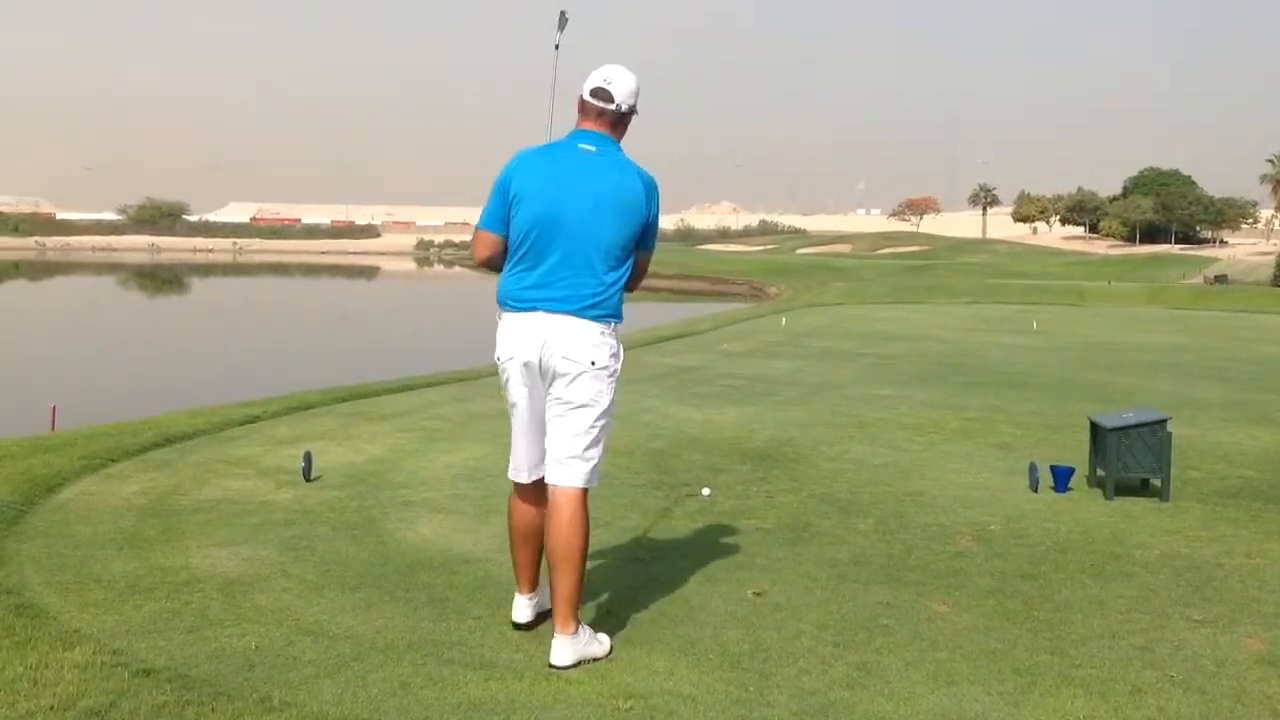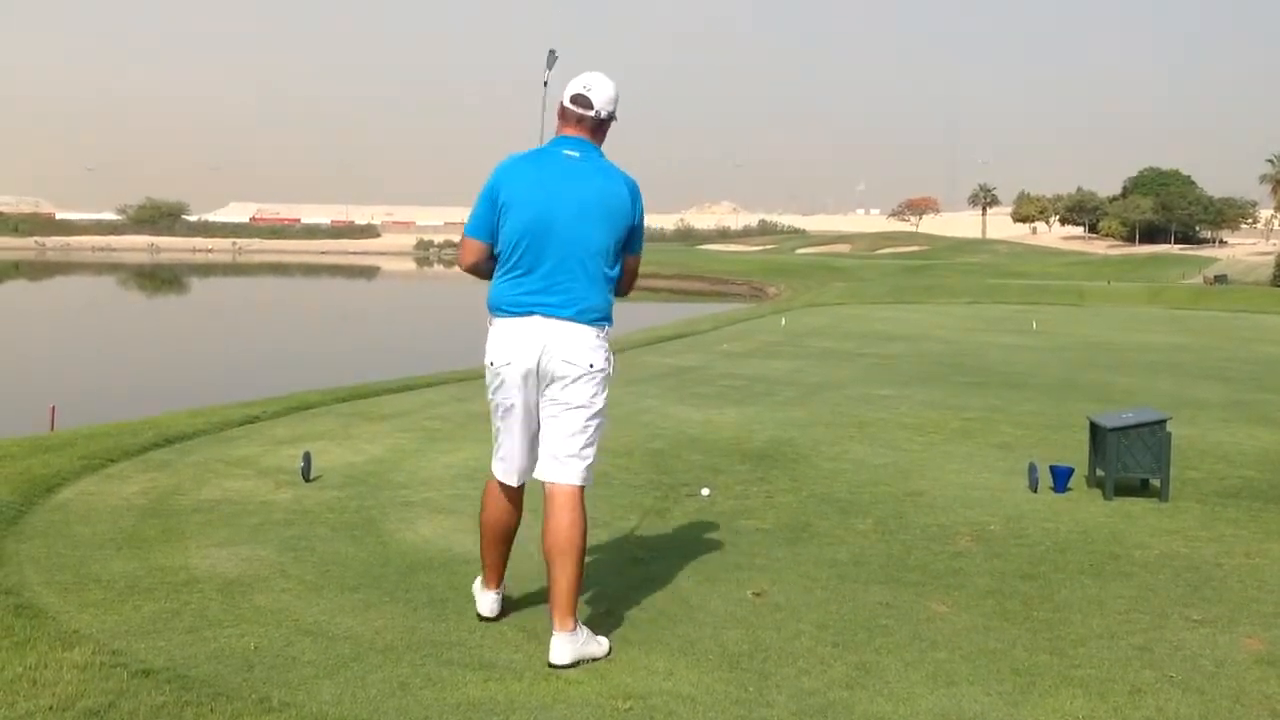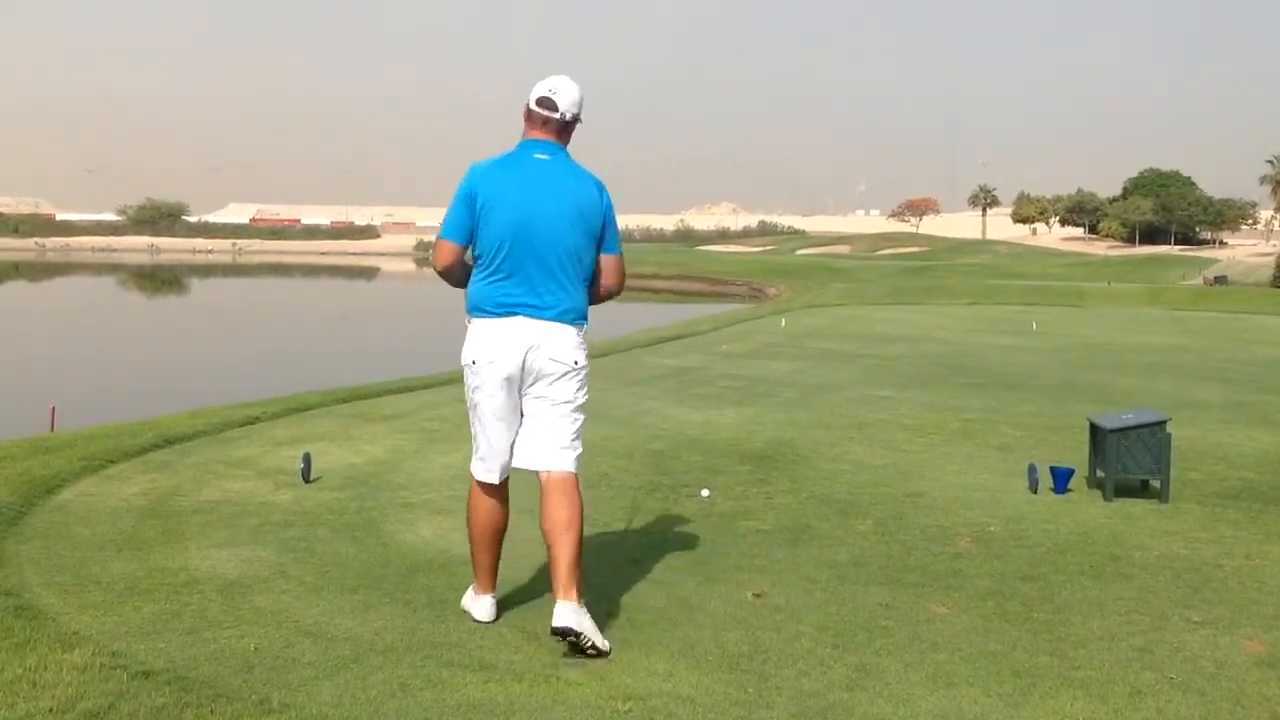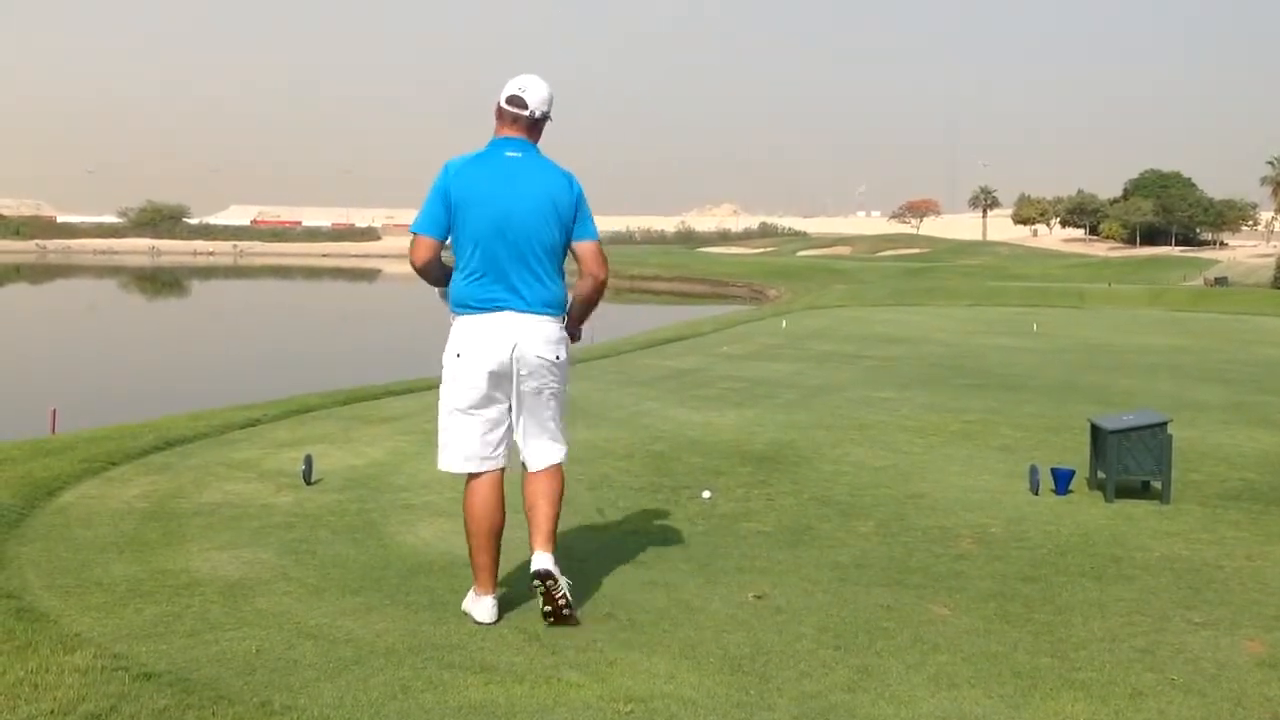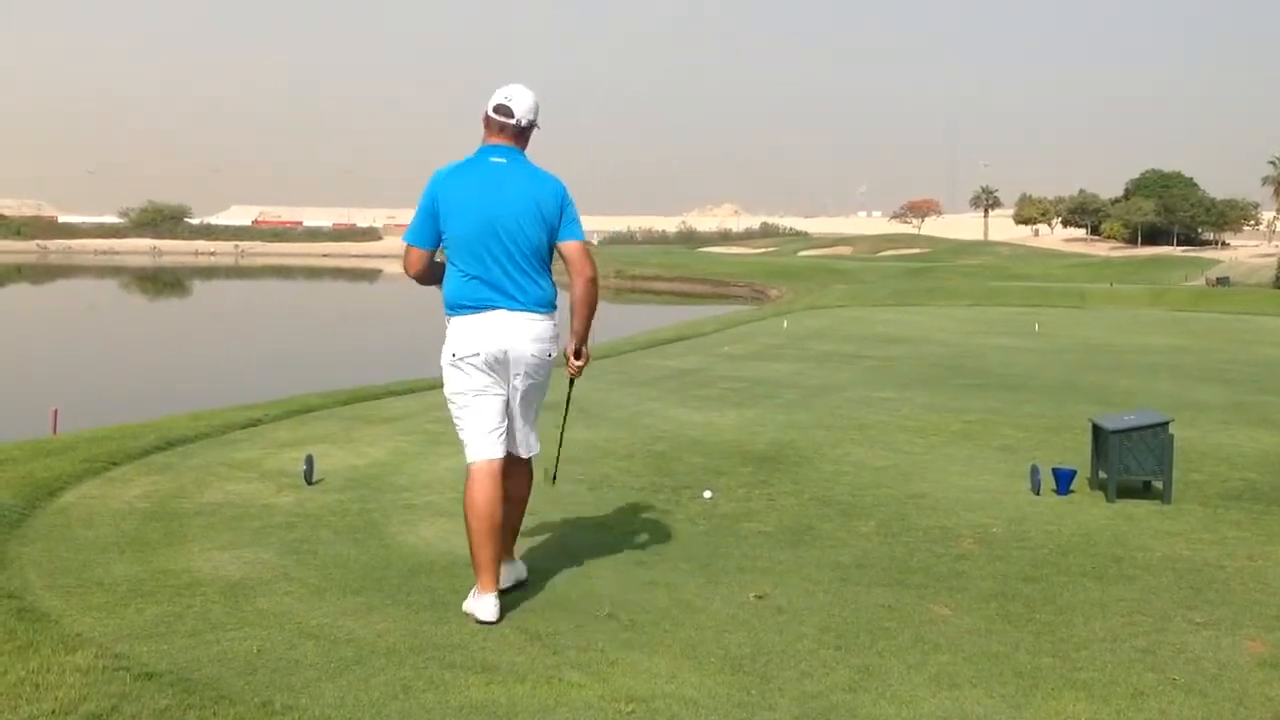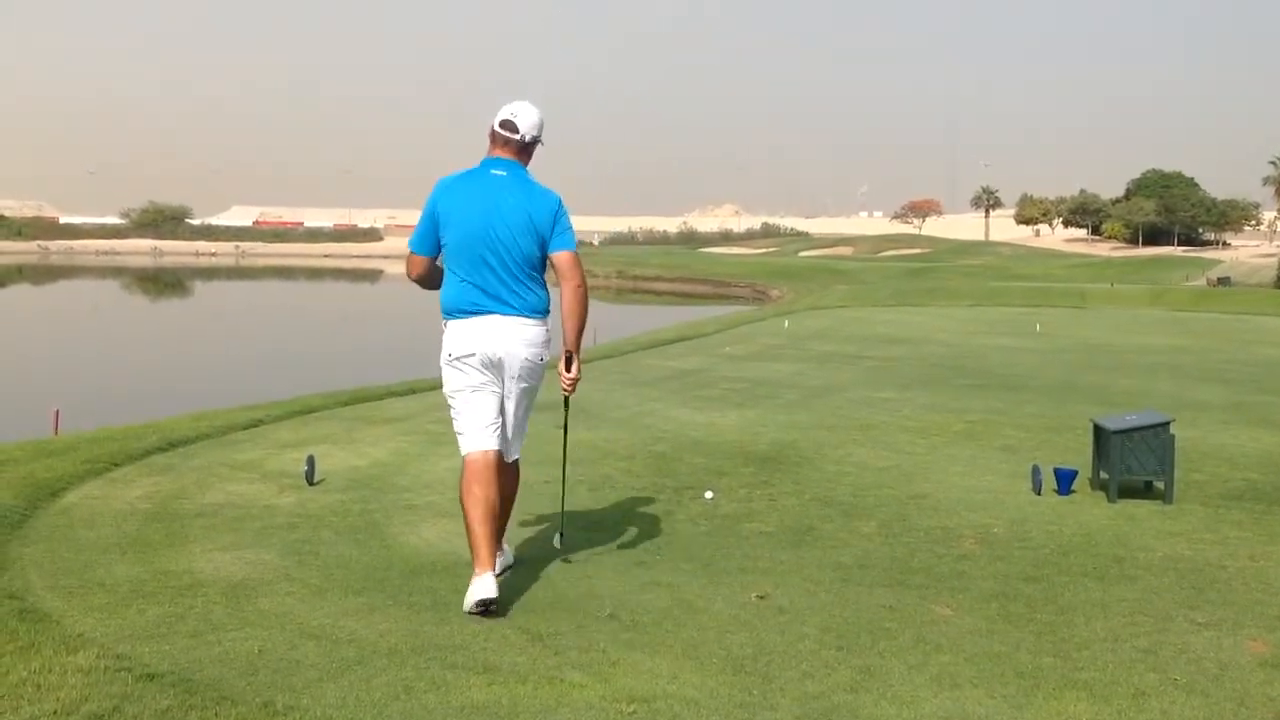
dt=0.2s
person 1, frame 1
left shoulder: (524, 164)
right shoulder: (640, 184)
left elbow: (484, 253)
left hip: (519, 331)
right hip: (586, 339)
left knee: (526, 473)
right knee: (569, 483)
left ankle: (526, 597)
right ankle: (568, 633)
person 1, frame 2
left shoulder: (510, 171)
right shoulder: (623, 188)
left elbow: (471, 259)
right elbow: (624, 280)
left hip: (513, 337)
right hip: (579, 343)
left knee: (508, 474)
right knee: (565, 483)
left ankle: (490, 587)
right ankle: (566, 630)
person 1, frame 3
left shoulder: (483, 176)
right shoulder: (591, 189)
left elbow: (444, 262)
right elbow: (612, 282)
left hip: (492, 338)
right hip: (560, 341)
left knee: (491, 472)
right knee: (558, 469)
left ankle: (483, 592)
right ankle: (568, 602)
person 1, frame 4
left shoulder: (456, 175)
right shoulder: (563, 184)
left elbow: (422, 259)
right elbow: (596, 275)
right wrist: (571, 325)
left hip: (477, 333)
right hip: (542, 335)
left knee: (482, 468)
right knee: (545, 460)
left ankle: (484, 592)
right ankle: (543, 558)
person 1, frame 5
left shoulder: (445, 182)
right shoulder: (550, 188)
left elbow: (416, 267)
right elbow: (584, 273)
right wrist: (580, 340)
left hip: (472, 333)
right hip: (533, 331)
left knee: (484, 460)
right knee: (518, 450)
left ankle: (486, 589)
right ankle: (507, 562)
person 1, frame 6
left shoulder: (447, 191)
right shoulder: (546, 201)
left elbow: (417, 271)
right elbow: (572, 282)
right wrist: (572, 353)
left hip: (468, 334)
right hip: (525, 336)
left knee: (479, 452)
right knee: (508, 450)
left ankle: (485, 565)
right ankle: (494, 550)
